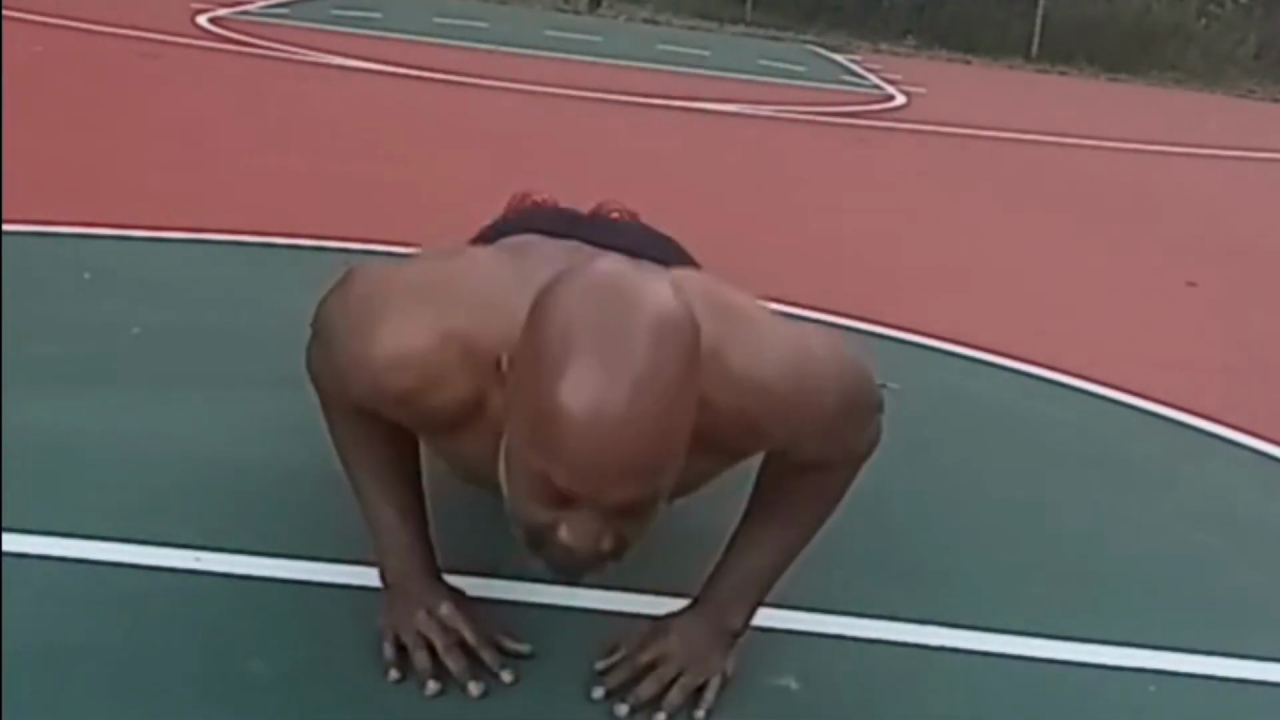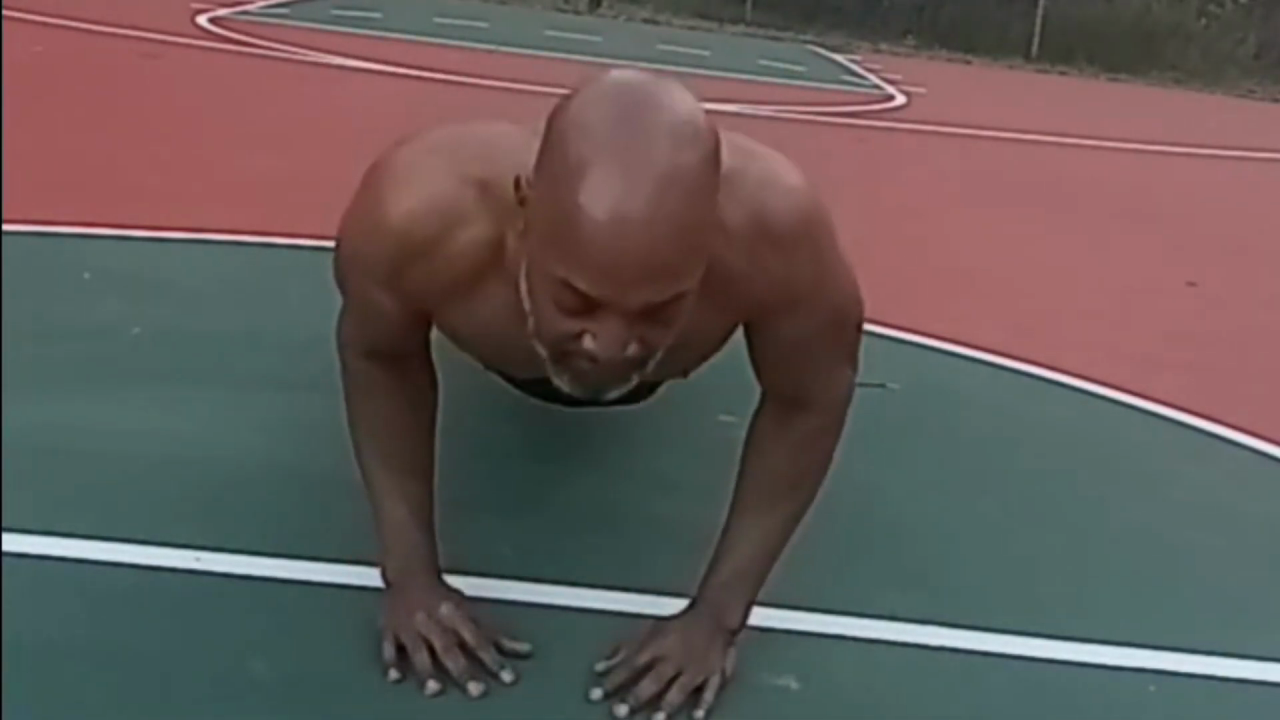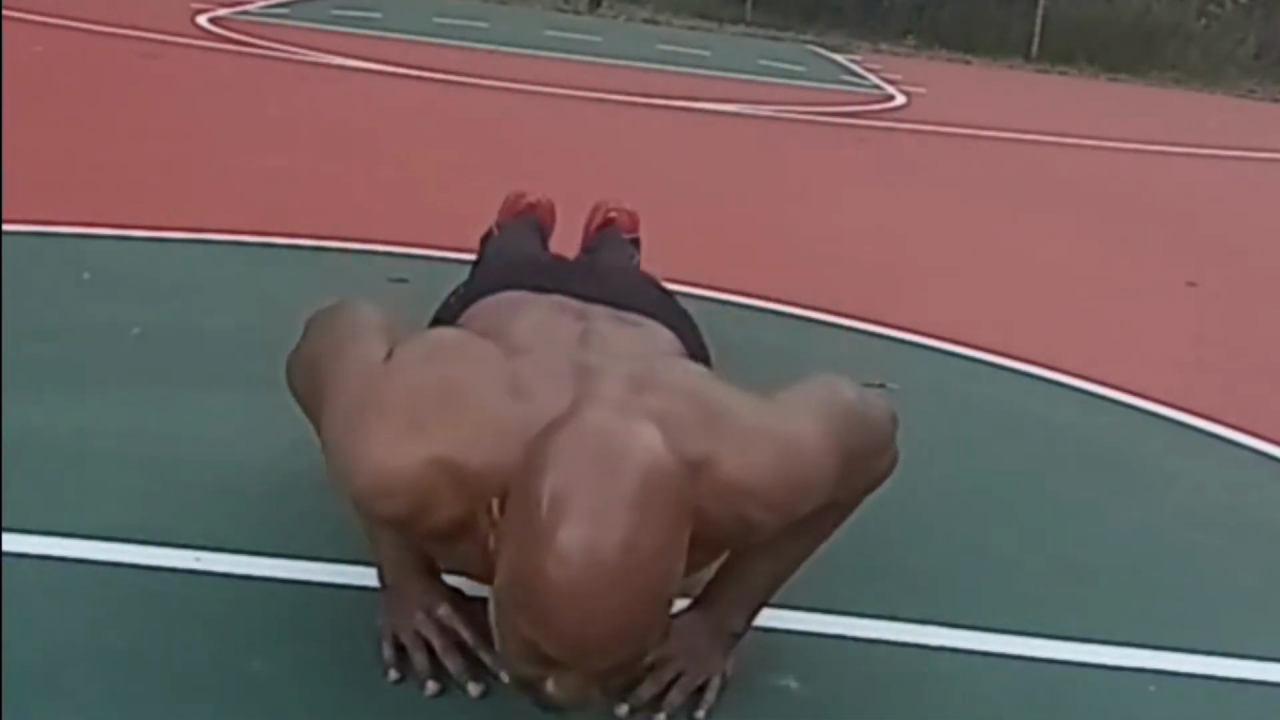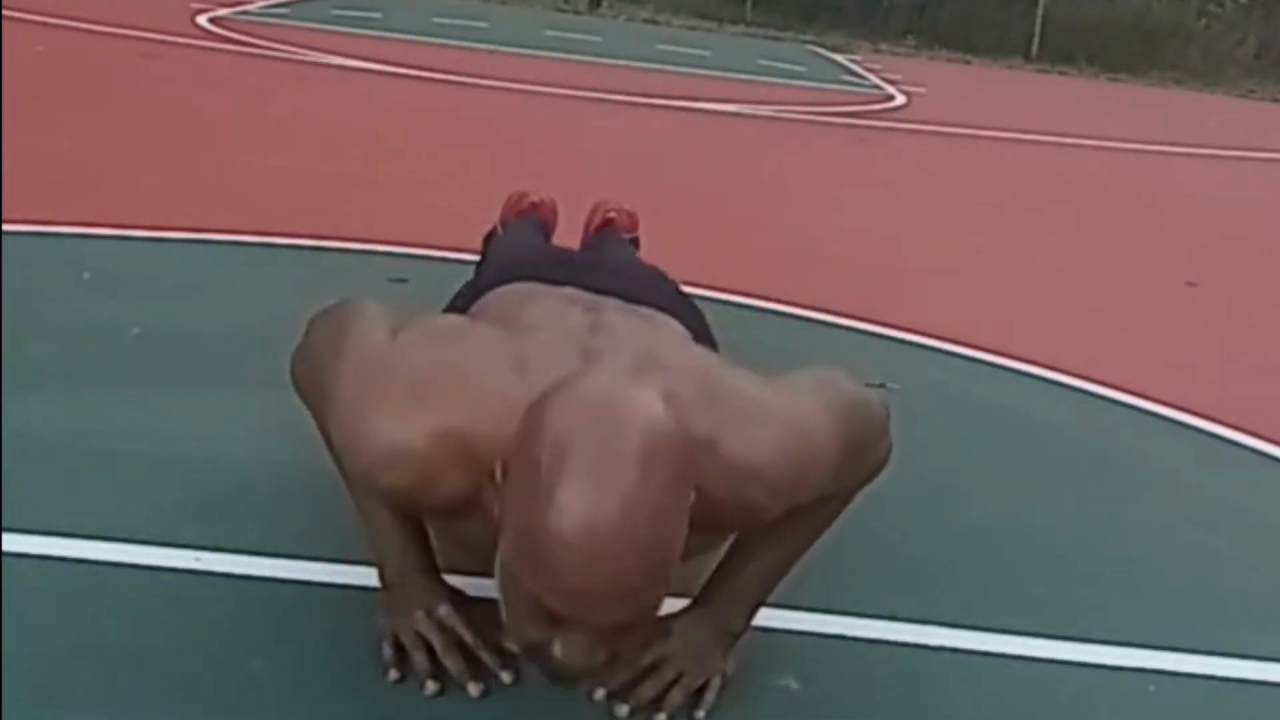
dt=0.3s
person 1, frame 1
left shoulder: (756, 373)
right shoulder: (413, 349)
left elbow: (851, 430)
right elbow: (336, 371)
left wrist: (719, 618)
right wrist: (406, 579)
left ankle: (616, 233)
right ankle: (522, 231)
person 1, frame 2
left shoulder: (775, 227)
right shoulder: (419, 213)
left elbow: (811, 400)
right elbow: (377, 355)
left wrist: (721, 613)
right wrist: (408, 575)
person 1, frame 3
left shoulder: (747, 476)
right shoulder: (408, 467)
left elbow: (873, 430)
right elbow: (338, 333)
left wrist: (721, 622)
right wrist: (406, 582)
left hip: (650, 334)
right hip: (492, 321)
left ankle: (612, 235)
right ankle: (522, 223)
person 1, frame 4
left shoulder: (750, 463)
right shoulder: (412, 442)
left elbow: (868, 426)
right elbow: (332, 336)
left wrist: (720, 623)
right wrist: (405, 580)
left hip: (656, 326)
right hip: (501, 315)
right ankle: (523, 227)
